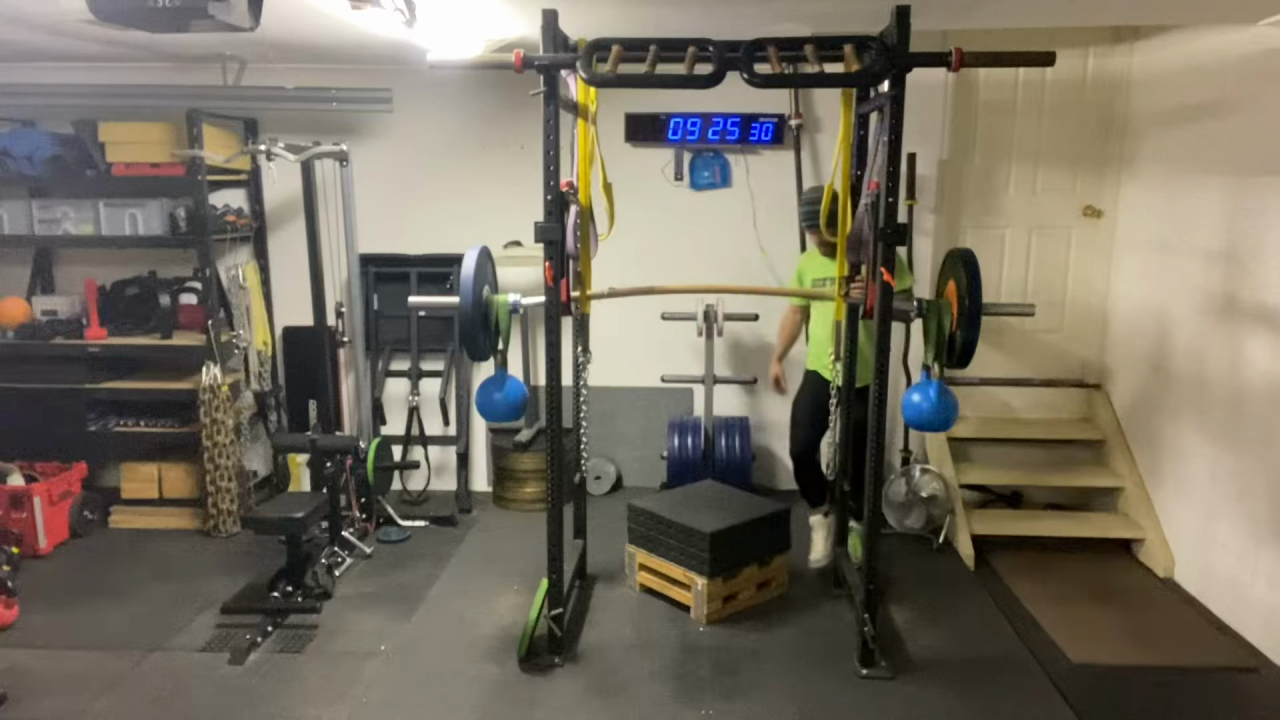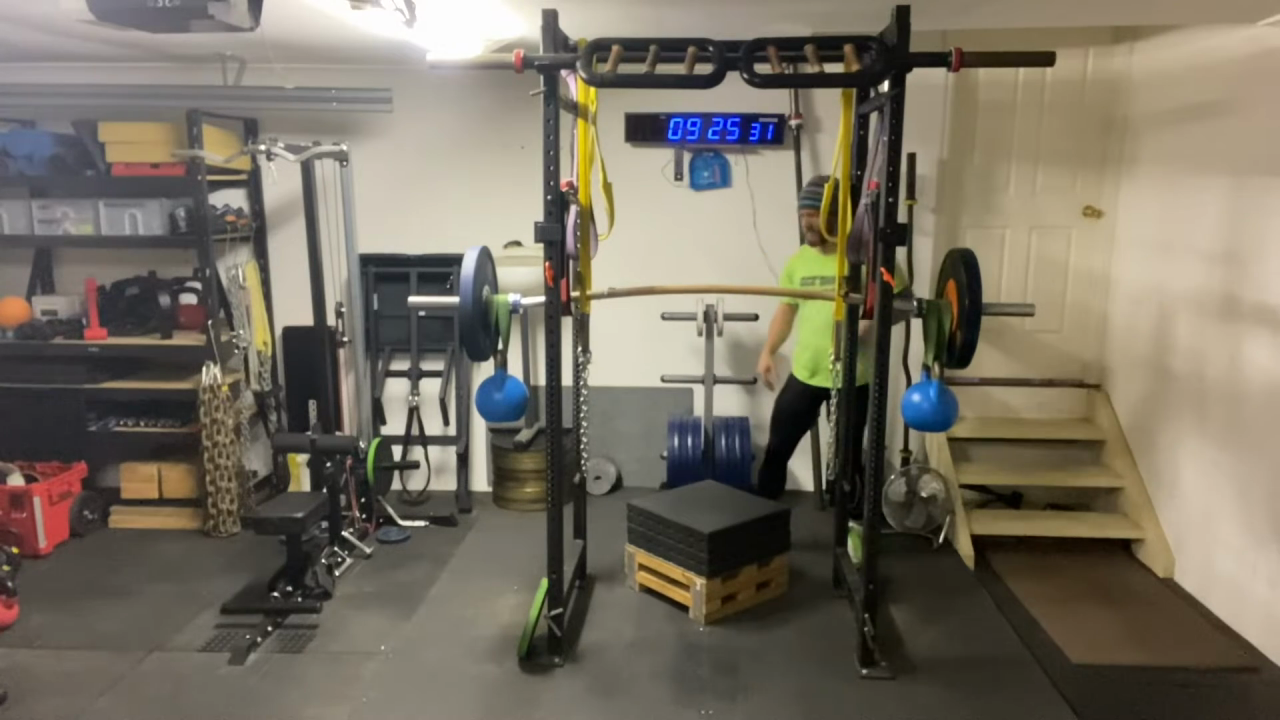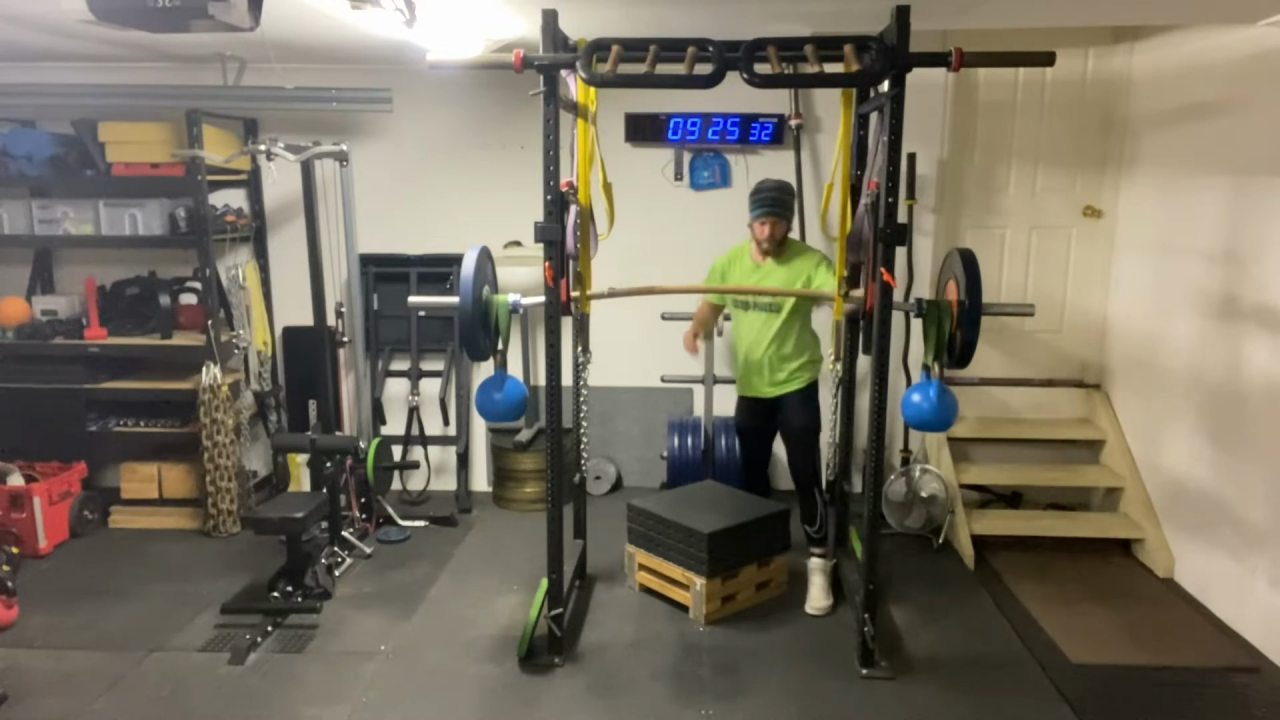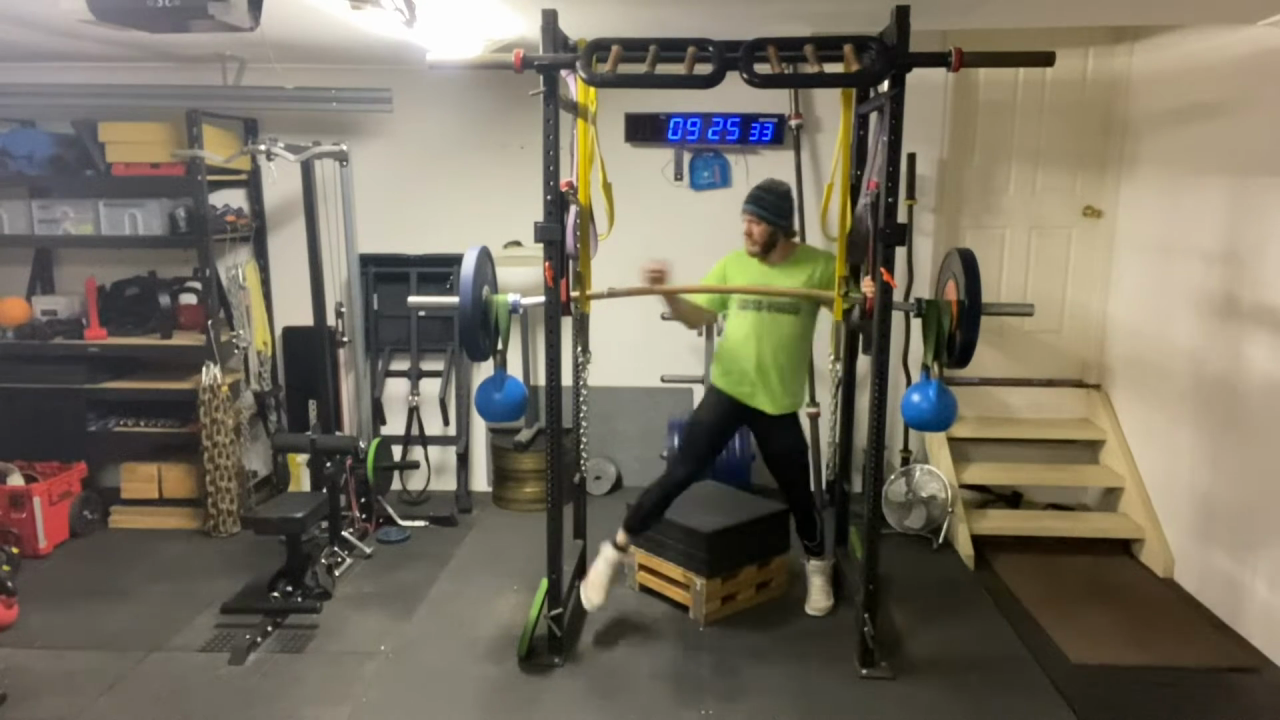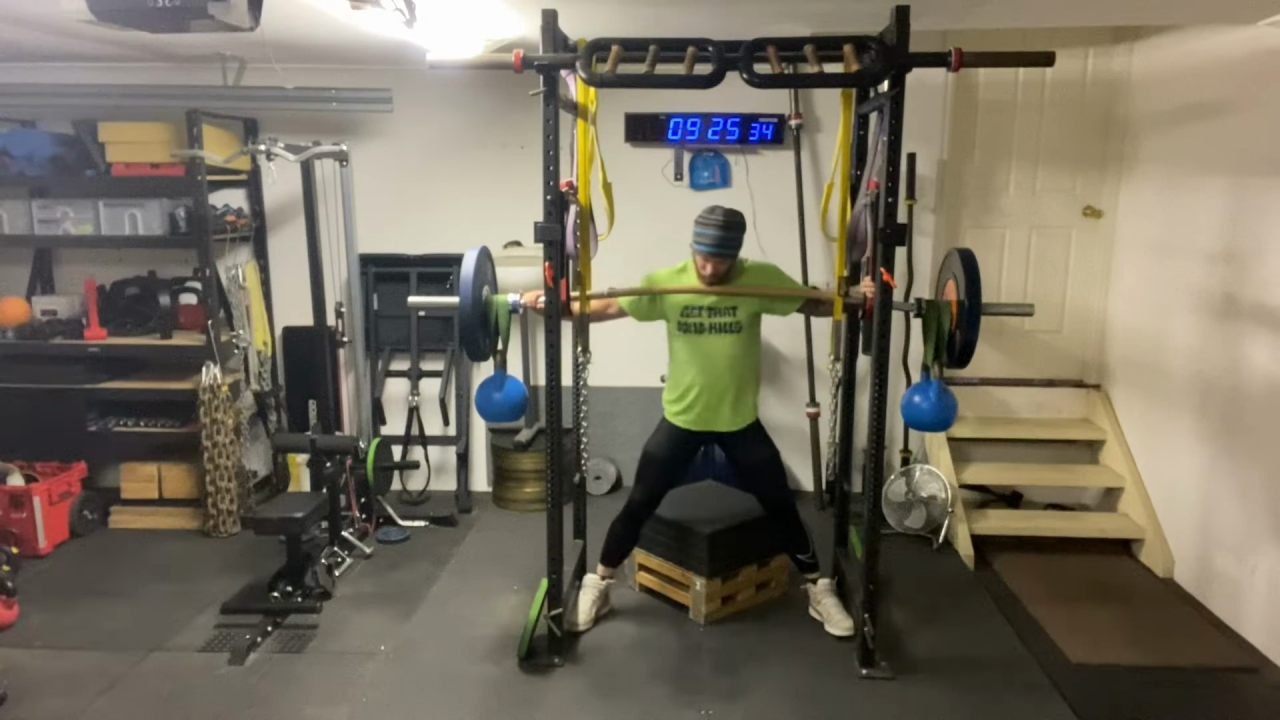
dt=1s
person 1, frame 1
right shoulder: (808, 261)
right elbow: (796, 311)
right wrist: (777, 358)
left hip: (864, 377)
right hip: (819, 371)
left knee: (857, 459)
right knee: (801, 449)
left ankle: (856, 525)
right ankle: (821, 518)
person 1, frame 2
right shoulder: (799, 259)
left wrist: (868, 316)
right wrist: (768, 352)
left hip: (851, 378)
right hip: (804, 375)
left knee: (847, 463)
right knee: (776, 451)
person 1, frame 3
left shoulder: (811, 262)
right shoulder: (731, 261)
right elbow: (709, 305)
right wrist: (696, 329)
left hip: (795, 385)
right hip: (750, 384)
left knee: (805, 475)
right knee: (753, 473)
left ankle: (819, 564)
person 1, frame 4
left shoulder: (818, 266)
right shoulder: (730, 264)
right elbow: (695, 317)
left wrist: (868, 298)
right wrist: (665, 290)
left hip: (779, 404)
right hip: (727, 392)
left knee: (798, 494)
right knee: (678, 476)
left ankle: (817, 570)
right ankle: (613, 552)
person 1, frame 5
left shoulder: (761, 279)
right shoulder: (666, 282)
left elbow: (815, 303)
right elbow: (607, 307)
left wrist: (854, 296)
left hip: (740, 420)
right hip: (682, 418)
left knee: (780, 506)
right knee: (639, 504)
left ankle: (818, 590)
right ankle: (598, 585)
